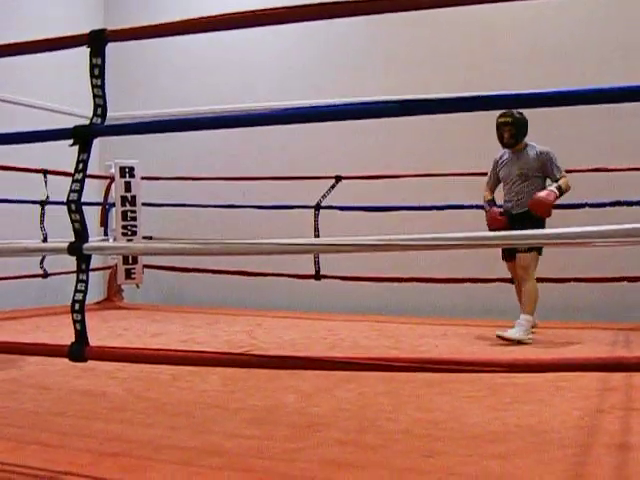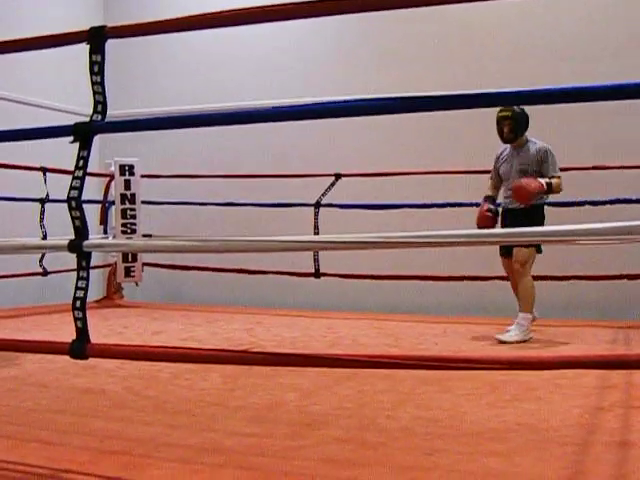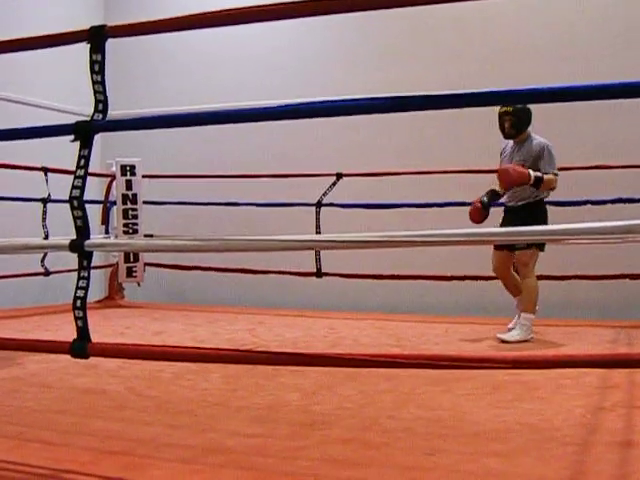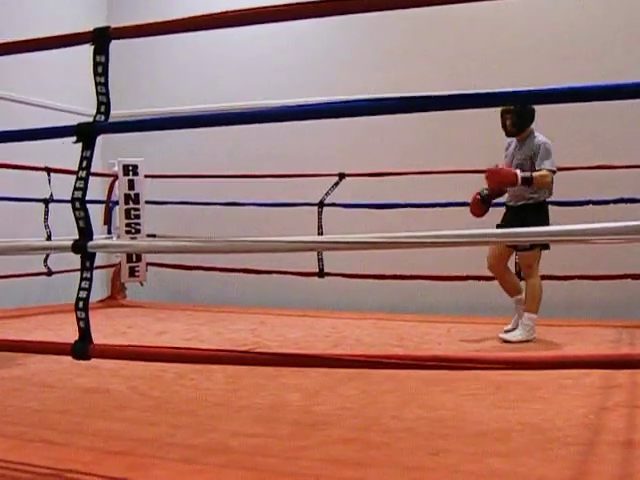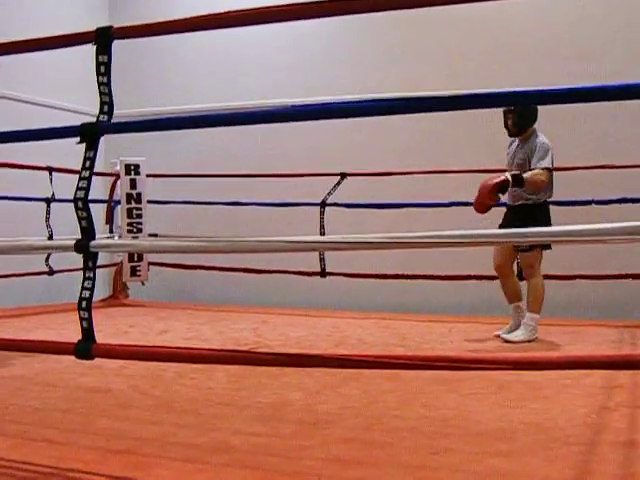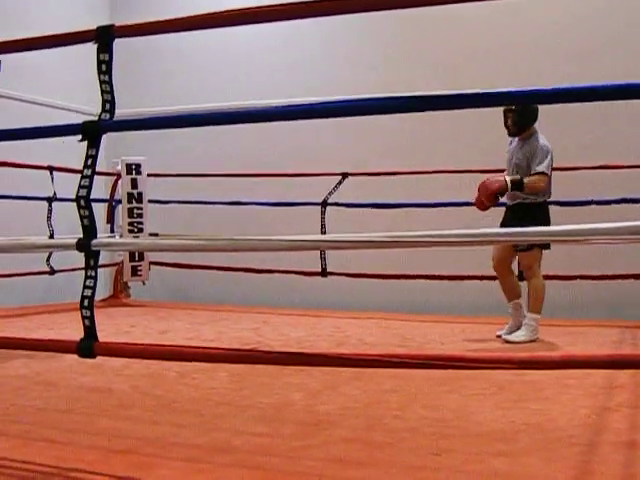
dt=0.1s
person 1, frame 1
left shoulder: (542, 154)
right shoulder: (500, 160)
left elbow: (565, 182)
right elbow: (488, 190)
left wrist: (554, 192)
right wrist: (491, 207)
left hip: (532, 219)
right hip: (510, 220)
left knee: (525, 271)
right knee: (516, 274)
left ankle: (524, 328)
right ankle: (527, 318)
person 1, frame 2
left shoulder: (541, 150)
right shoulder: (502, 155)
left elbow: (557, 183)
right elbow: (494, 186)
left wrist: (542, 185)
right wrist: (487, 203)
left hip: (530, 215)
right hip: (508, 216)
left knee: (521, 267)
right knee: (511, 271)
left ankle: (522, 327)
right ankle: (527, 313)
person 1, frame 3
left shoulder: (541, 146)
right shoulder: (506, 149)
left elbow: (552, 182)
left wrist: (531, 177)
right wrist: (488, 198)
left hip: (531, 212)
right hip: (511, 212)
left knee: (525, 268)
right knee: (500, 268)
left ankle: (525, 327)
right ankle: (525, 308)
person 1, frame 4
left shoulder: (541, 144)
right shoulder: (510, 145)
left elbow: (547, 179)
left wrist: (518, 178)
right wrist: (489, 193)
left hip: (533, 212)
right hip: (512, 211)
left knee: (529, 269)
right knee: (494, 263)
left ankle: (527, 327)
right ankle: (522, 308)
person 1, frame 5
left shoulder: (541, 145)
right shoulder: (514, 143)
left elbow: (540, 178)
left wrist: (507, 180)
right wrist: (497, 184)
left hip: (533, 213)
right hip: (513, 211)
left knee: (531, 269)
right knee: (500, 266)
left ankle: (530, 326)
right ankle: (518, 318)
person 1, frame 6
left shoulder: (540, 146)
right shoulder: (514, 142)
left elbow: (539, 182)
left wrist: (508, 184)
right wrist: (498, 185)
left hip: (532, 212)
right hip: (513, 210)
left knee: (530, 269)
right knee: (499, 264)
left ankle: (531, 327)
right ankle: (518, 317)
